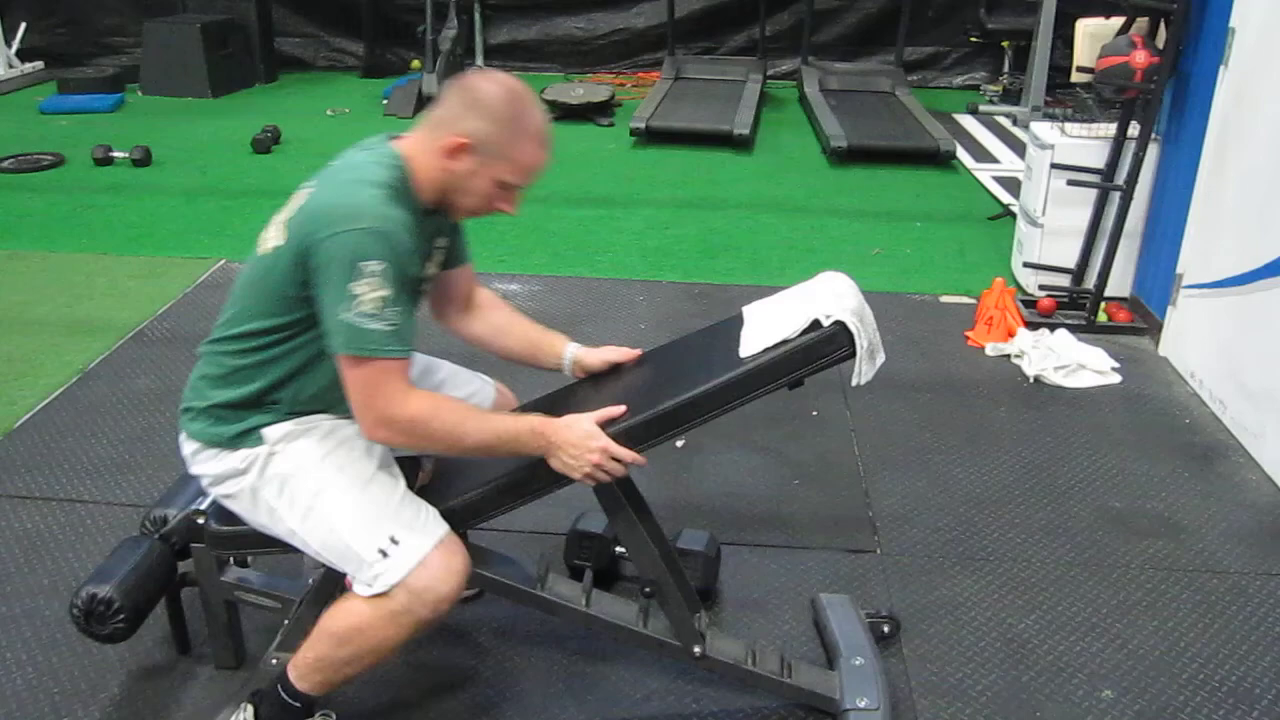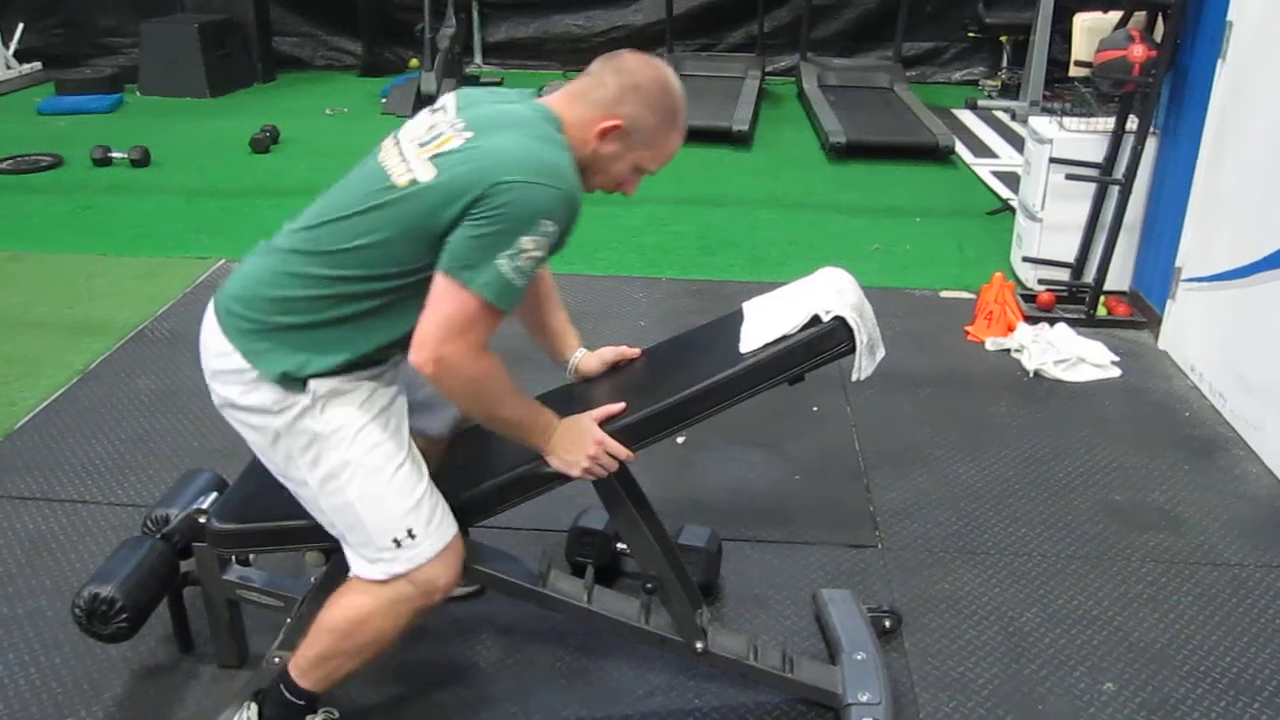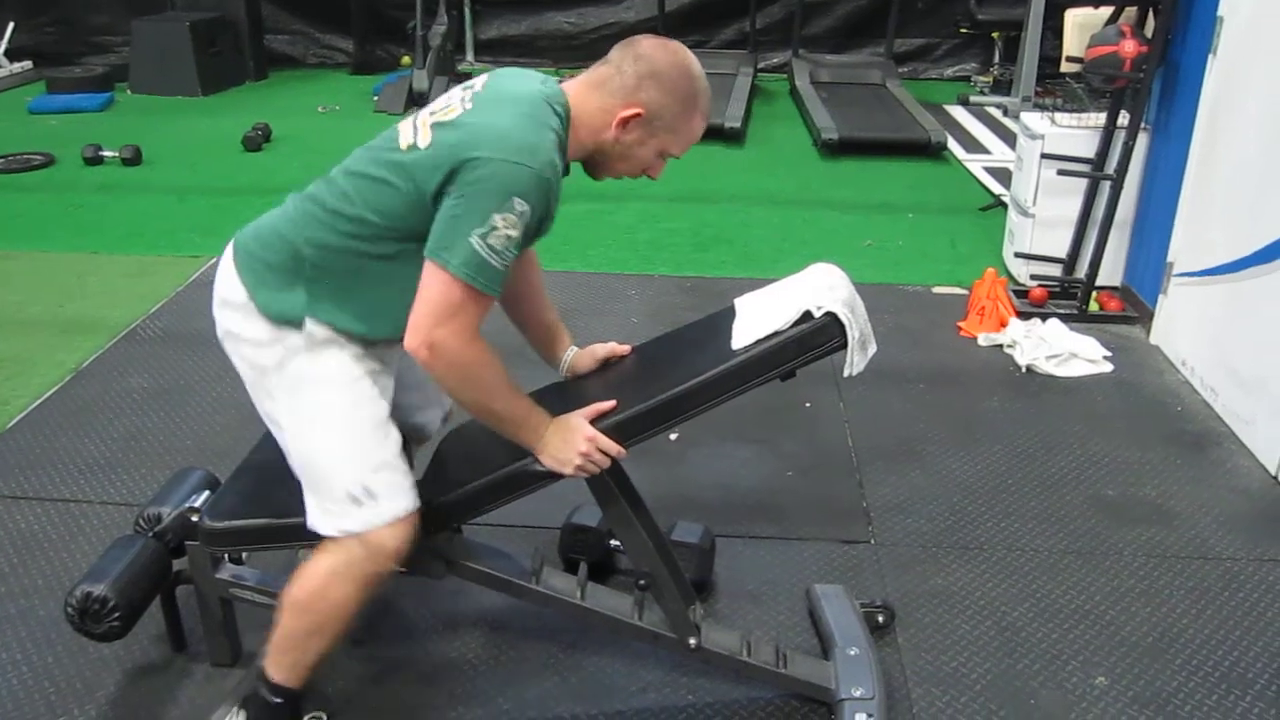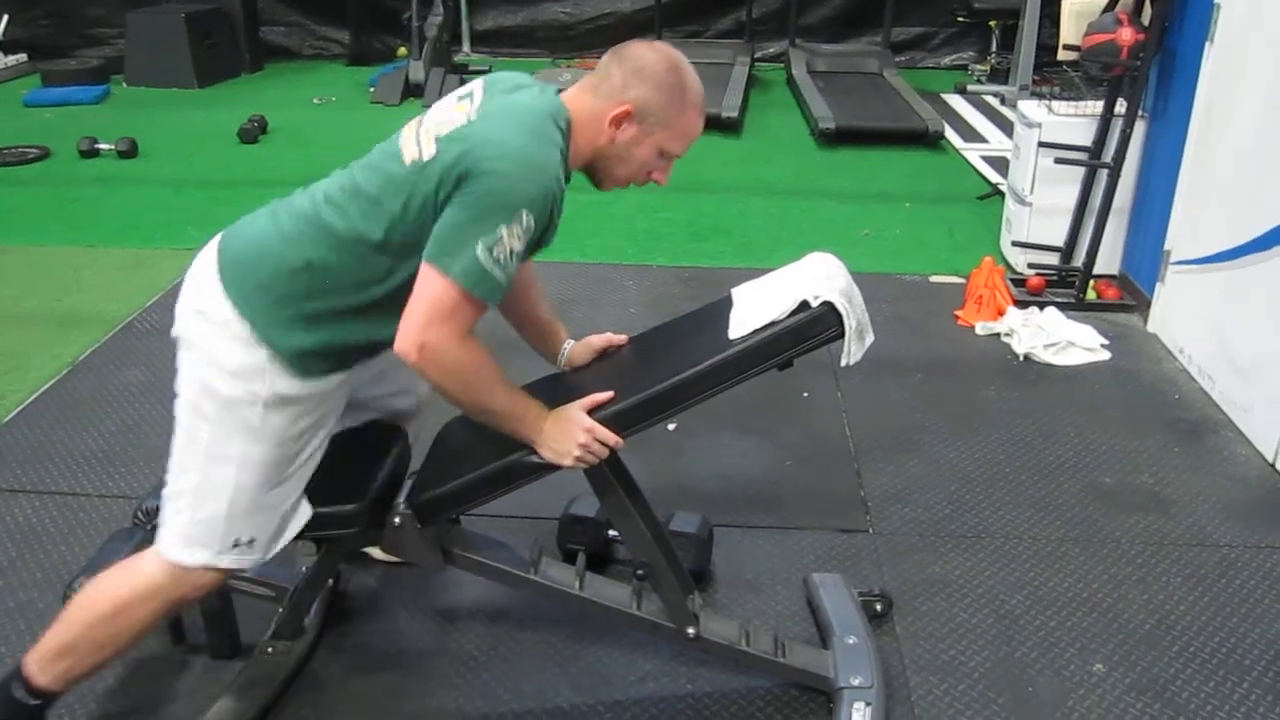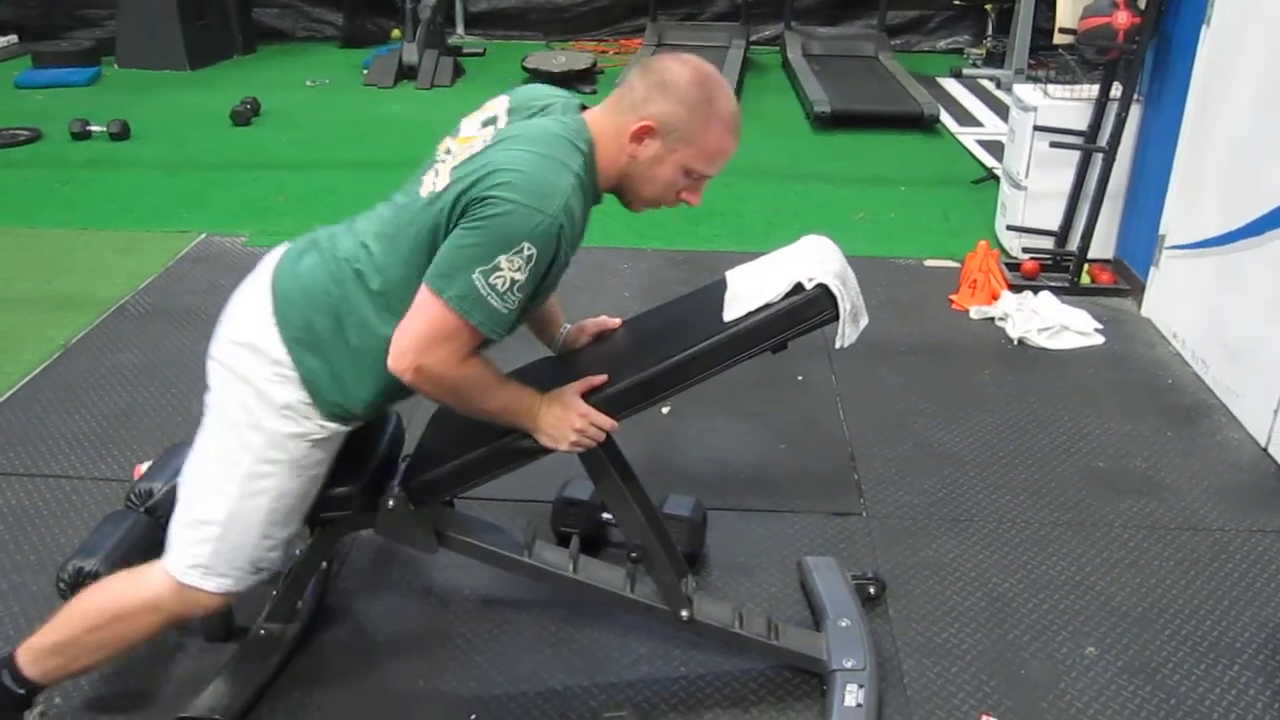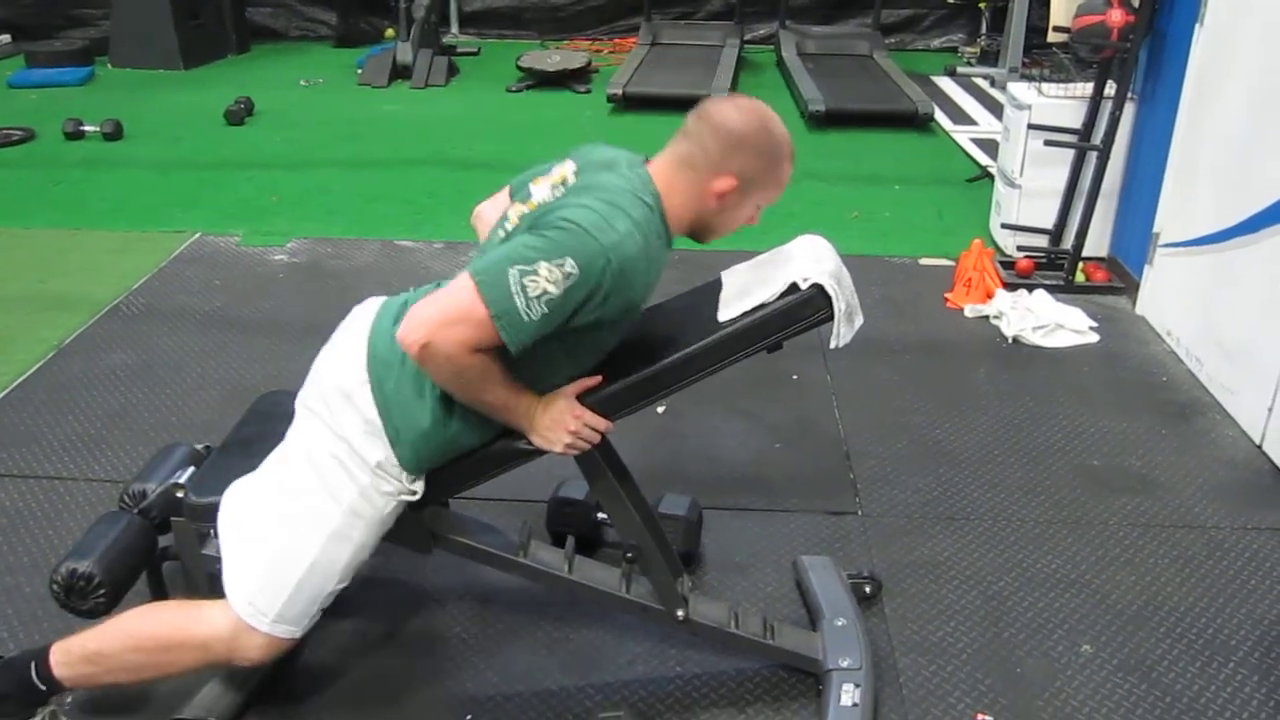
dt=0.4s
person 1, frame 1
left shoulder: (418, 176)
right shoulder: (363, 224)
left elbow: (460, 302)
right elbow: (385, 414)
left wrist: (570, 355)
right wrist: (546, 438)
right hip: (254, 434)
left knee: (492, 406)
right knee: (431, 580)
left ankle: (377, 557)
person 1, frame 2
left shoulder: (494, 105)
right shoulder: (542, 184)
right elbow: (442, 353)
left wrist: (575, 356)
right wrist: (550, 437)
left hip: (270, 308)
right hip: (277, 366)
left knee: (453, 411)
right knee: (423, 569)
left ankle: (376, 537)
person 1, frame 3
left shoulder: (533, 98)
right shoulder: (514, 158)
left elbow: (510, 253)
right elbow: (435, 337)
left wrist: (565, 355)
right wrist: (542, 435)
right hip: (285, 311)
left knee: (420, 420)
right knee: (377, 535)
person 1, frame 4
left shoulder: (519, 95)
right shoulder: (527, 172)
right elbow: (425, 344)
left wrist: (562, 348)
right wrist: (541, 428)
left hip: (266, 262)
right hip: (256, 333)
left knee: (404, 405)
right knee: (194, 564)
person 1, frame 5
left shoulder: (547, 107)
right shoulder: (538, 201)
right elbow: (420, 357)
left wrist: (557, 331)
right wrist: (538, 415)
left hip: (307, 290)
right hip: (304, 363)
right knee: (201, 584)
left ankle: (179, 471)
person 1, frame 6
left shoulder: (608, 165)
right shoulder: (614, 246)
left elbow: (489, 214)
right elbow: (432, 336)
right wrist: (531, 414)
left hip: (376, 343)
right hip: (379, 420)
right knee: (253, 633)
